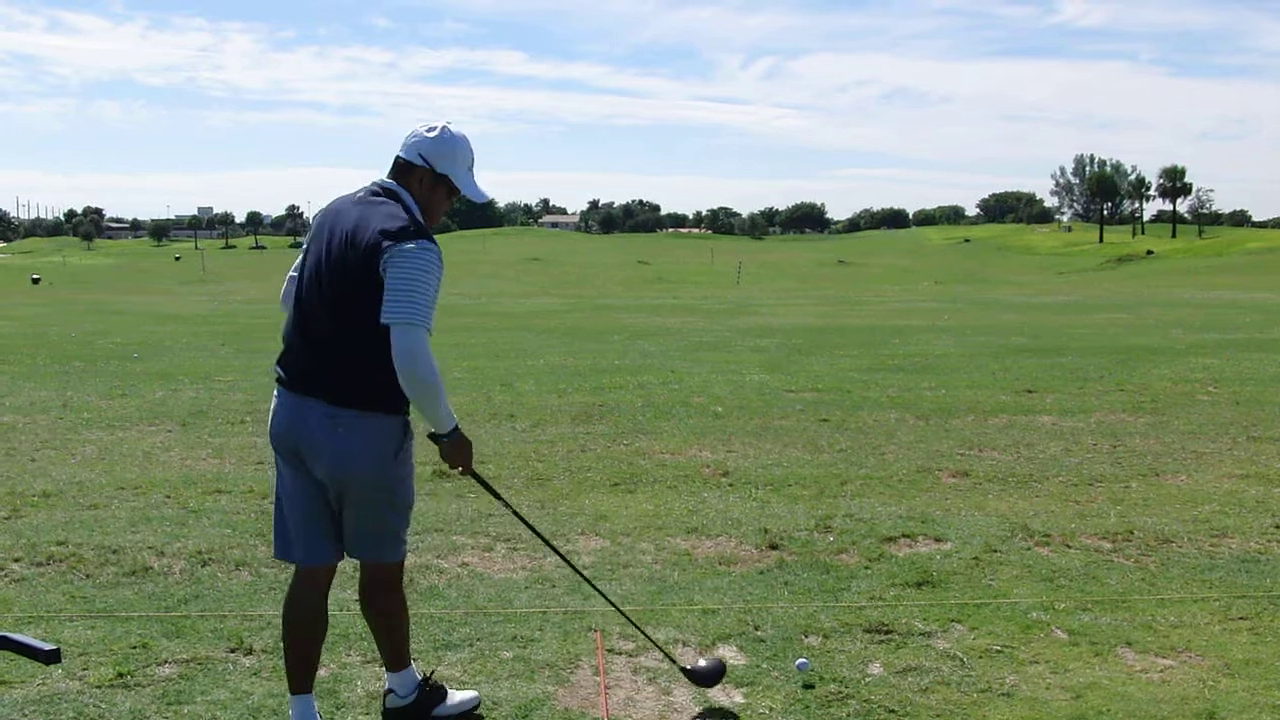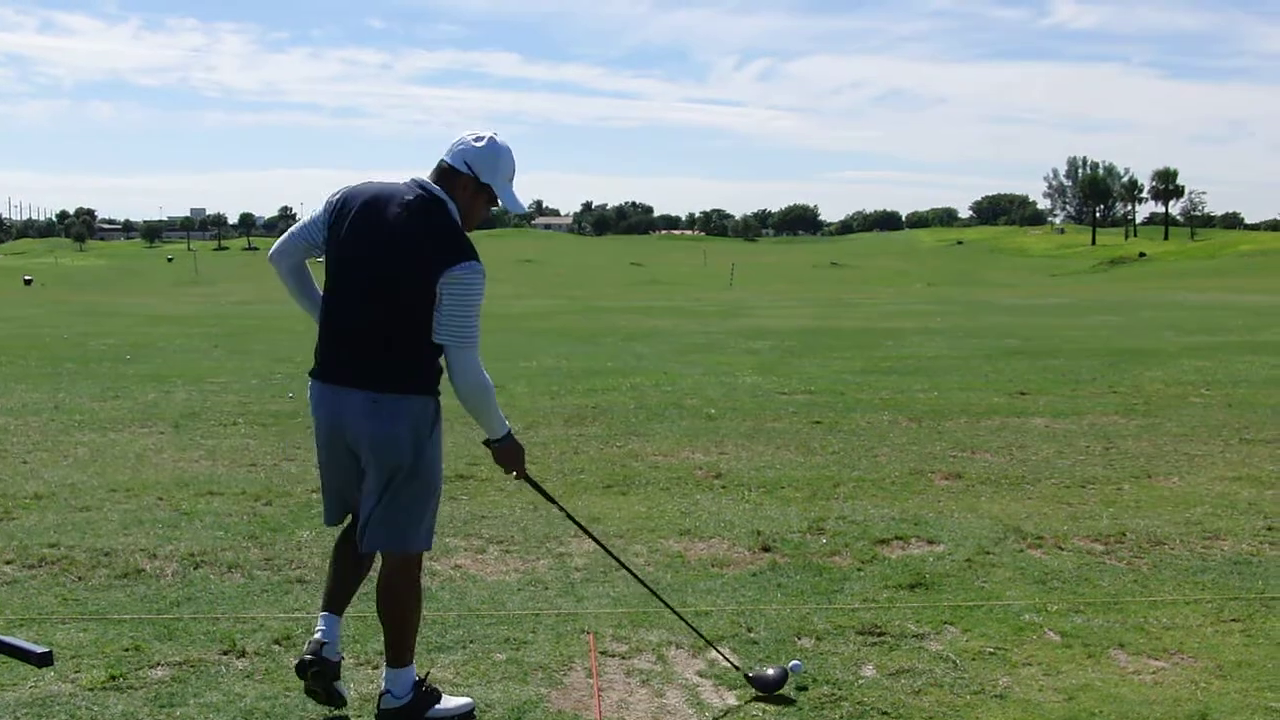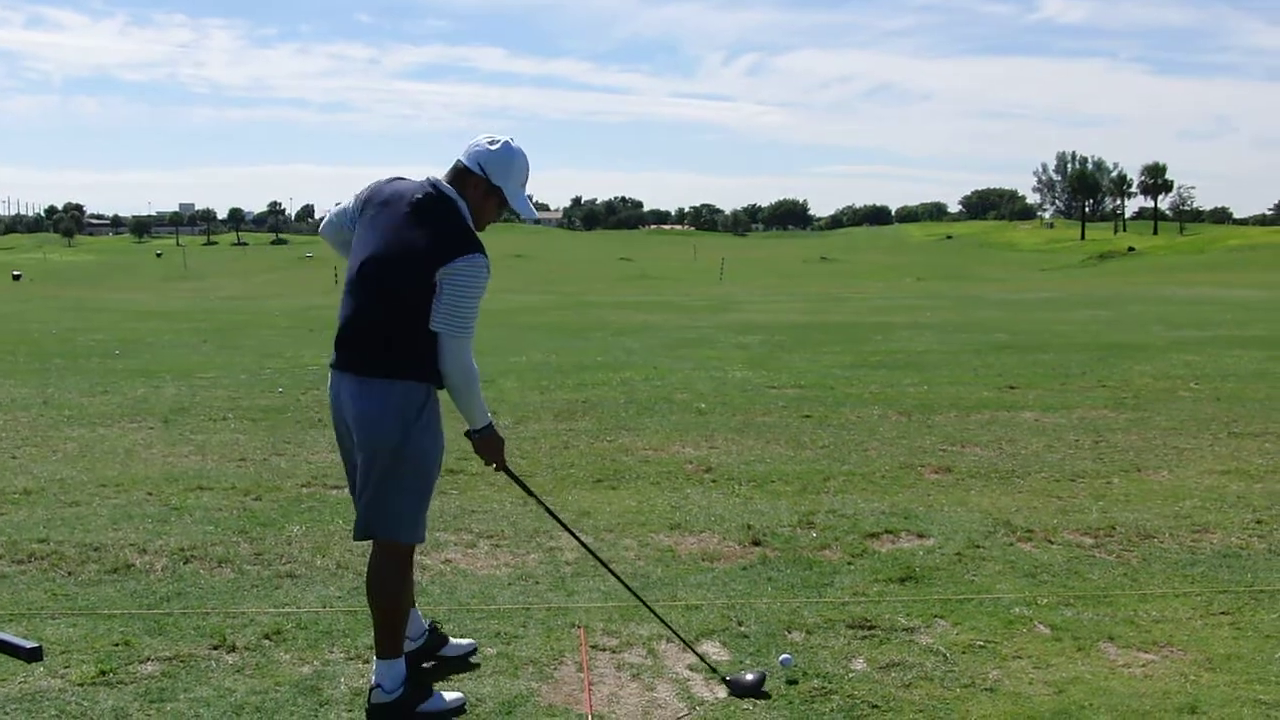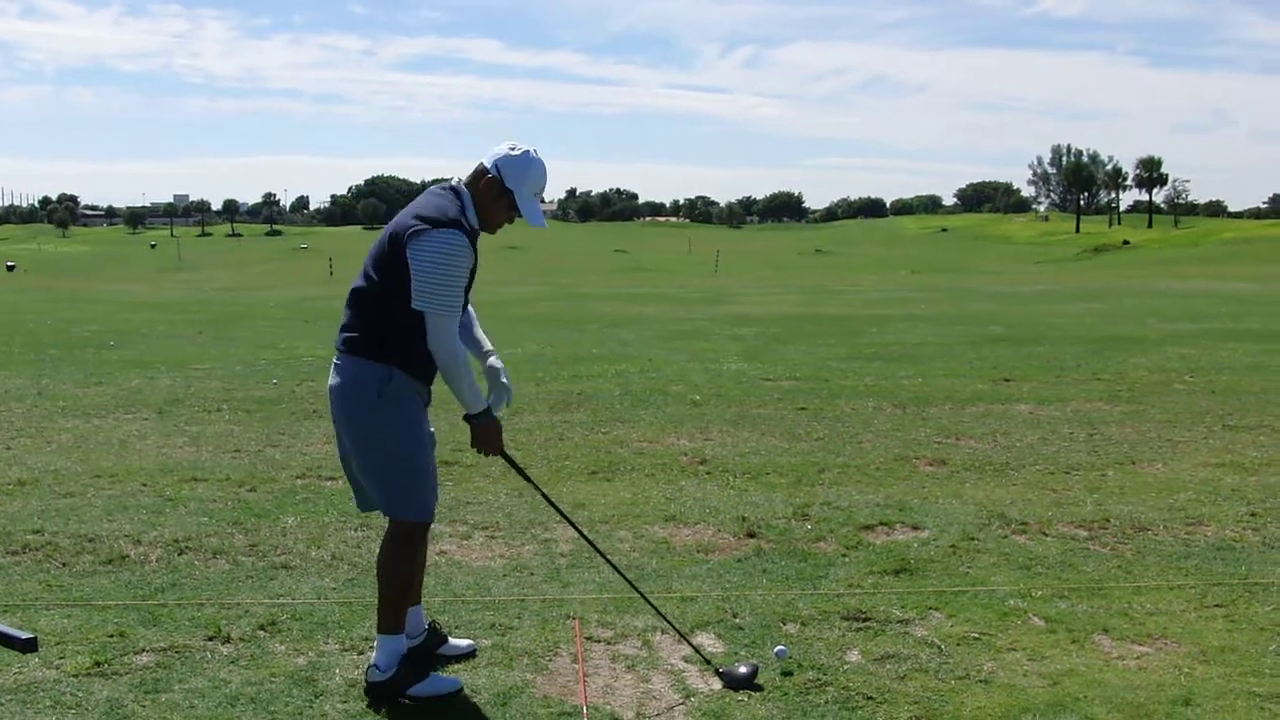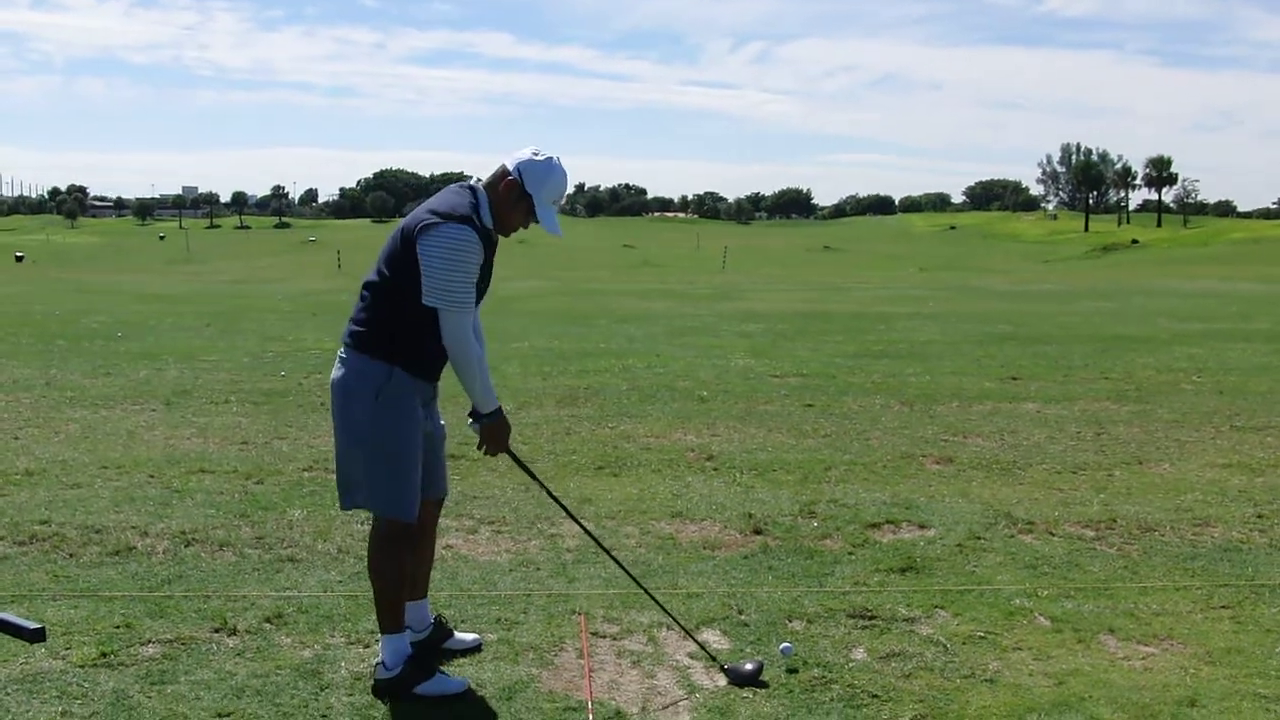
dt=0.3s
person 1, frame 1
left shoulder: (333, 214)
right shoulder: (412, 245)
left elbow: (292, 297)
right elbow: (410, 359)
right wrist: (447, 430)
left hip: (294, 410)
right hip: (364, 424)
left knee: (311, 570)
right knee: (381, 566)
person 1, frame 2
left shoulder: (355, 199)
right shoulder: (458, 258)
left elbow: (283, 257)
right elbow: (464, 371)
right wrist: (500, 436)
left hip: (331, 394)
right hip: (399, 410)
left knee: (362, 527)
right knee: (401, 553)
left ankle: (323, 642)
person 1, frame 3
left shoulder: (384, 193)
right shoulder: (464, 253)
left elbow: (333, 229)
right elbow: (454, 359)
right wrist: (481, 428)
left hip: (353, 386)
right hip: (398, 397)
left knee: (396, 528)
right knee: (394, 538)
left ankle: (413, 638)
person 1, frame 4
left shoulder: (442, 209)
right shoulder: (448, 234)
left elbow: (447, 310)
right elbow: (441, 340)
left wrist: (492, 359)
right wrist: (478, 412)
left hip: (383, 377)
right hip: (378, 381)
left knee: (416, 512)
right knee: (409, 518)
left ankle: (414, 632)
right ankle: (388, 666)
person 1, frame 5
left shoulder: (472, 222)
right shoulder: (455, 232)
left elbow: (466, 324)
right elbow: (456, 336)
left wrist: (485, 405)
right wrist: (489, 411)
left hip: (408, 378)
right hip: (378, 379)
left knee: (426, 504)
right knee: (396, 517)
left ankle: (419, 626)
right ankle: (395, 663)
